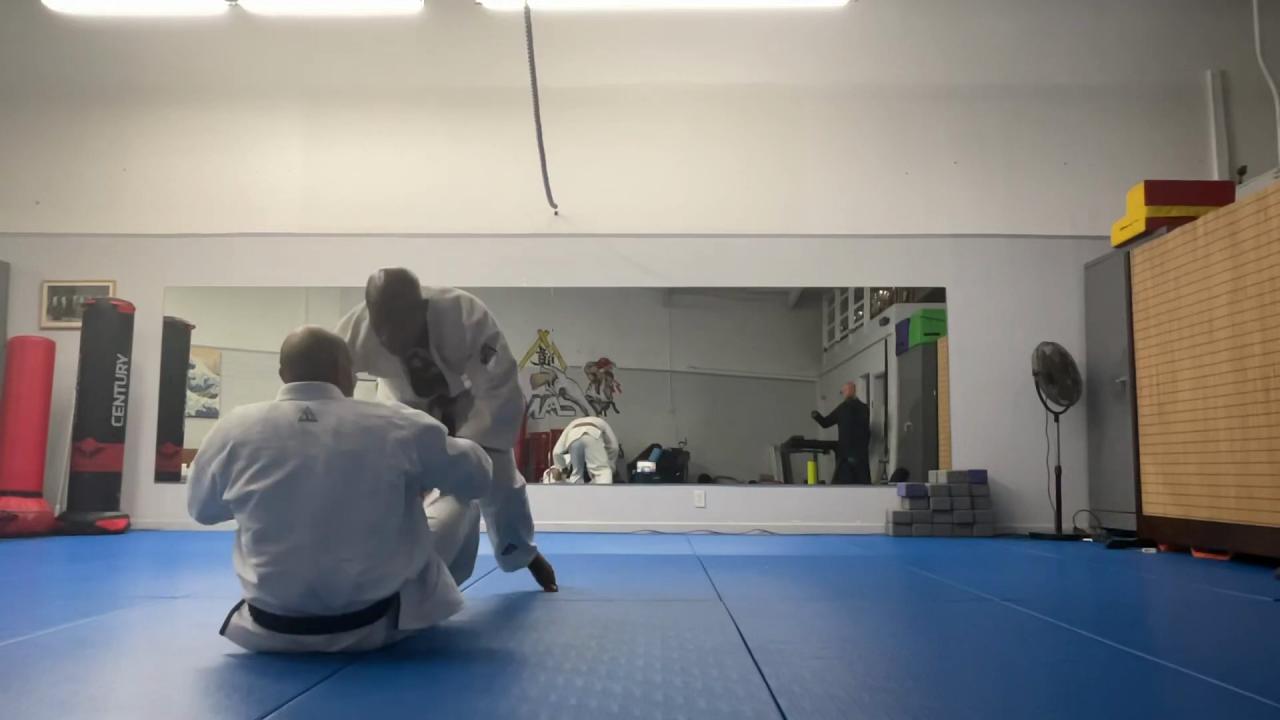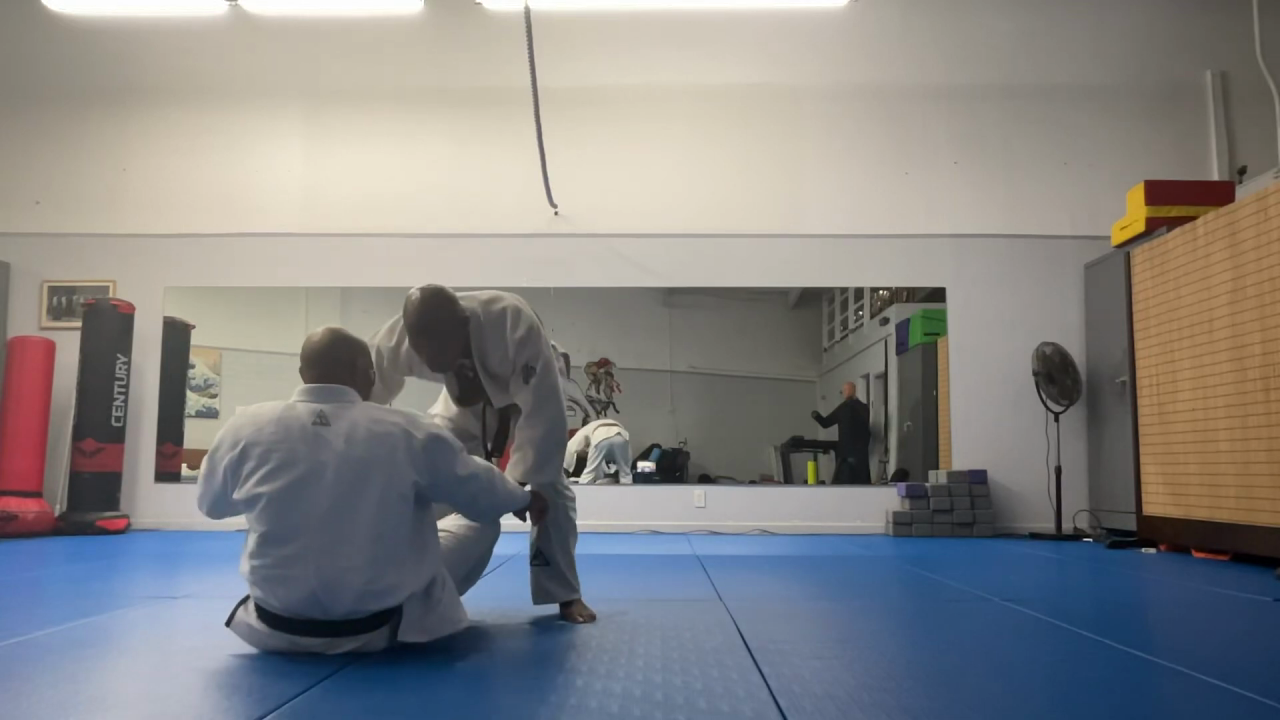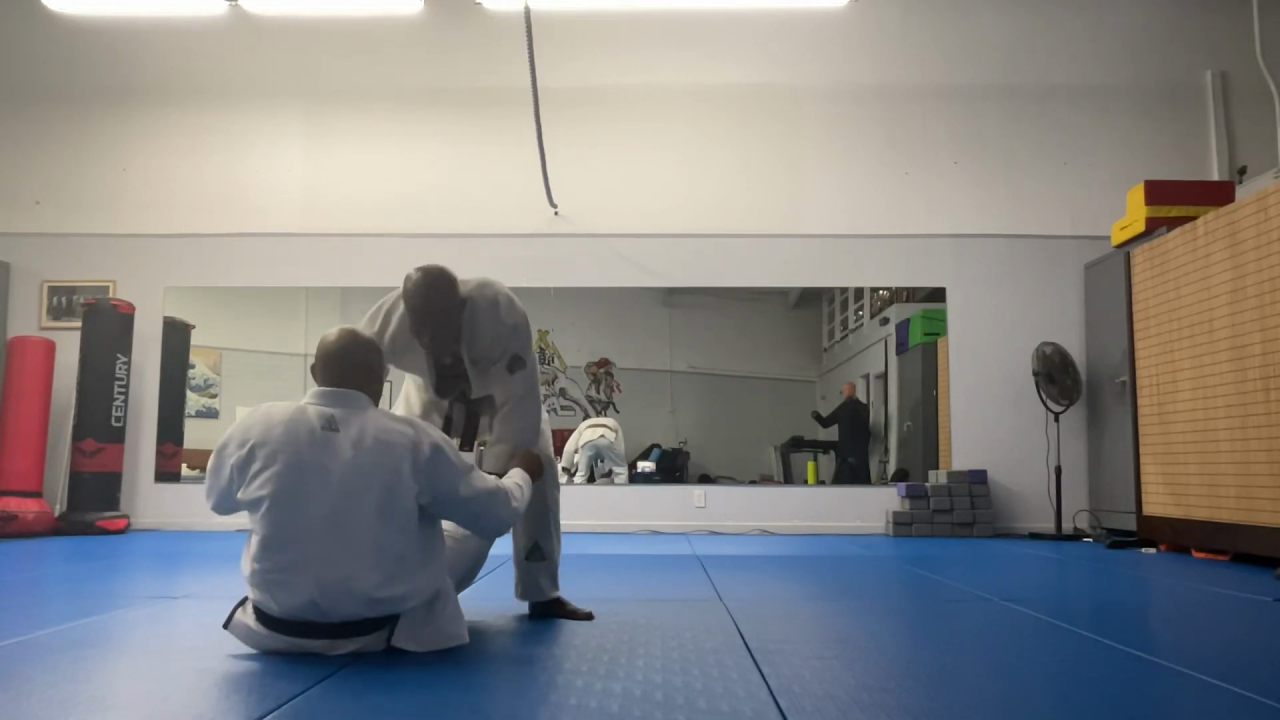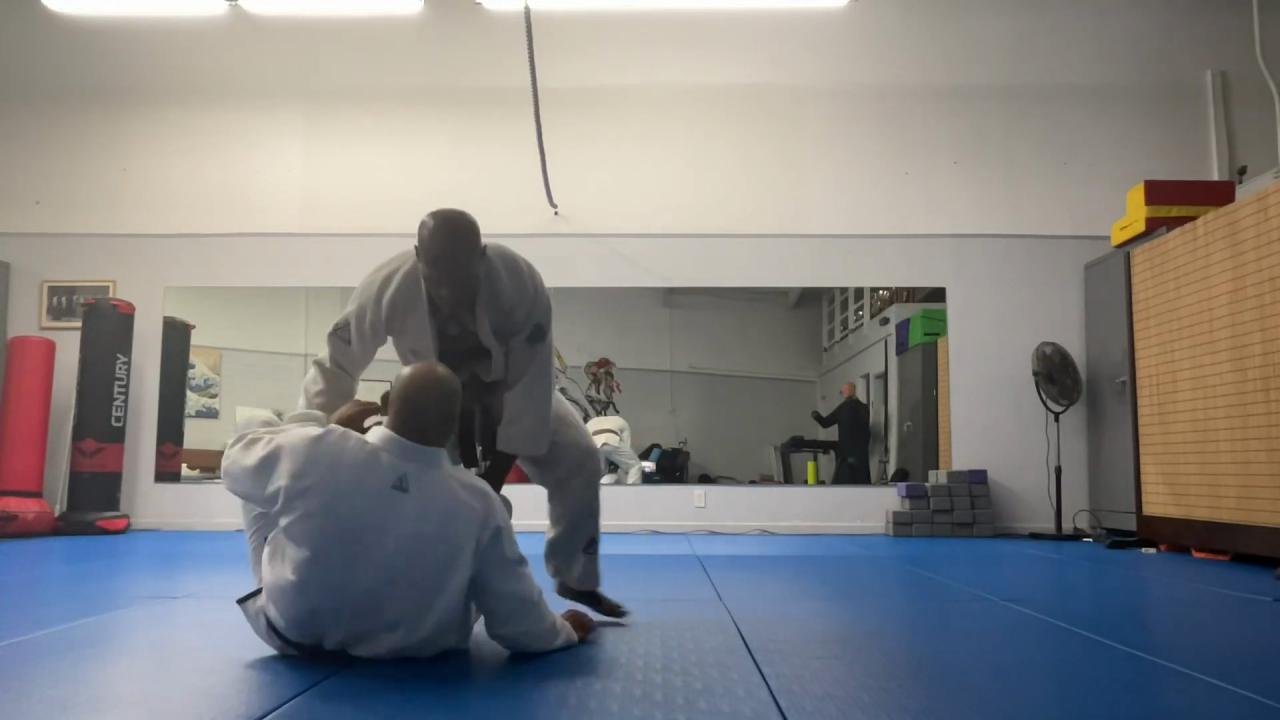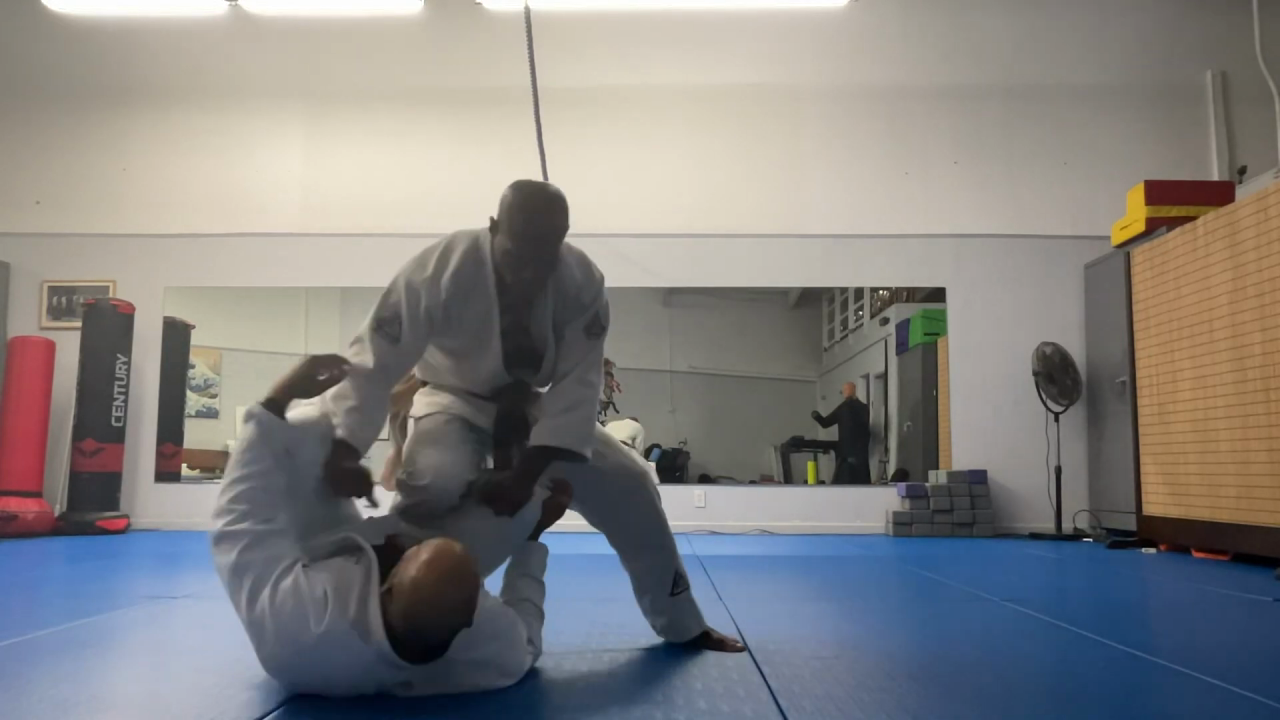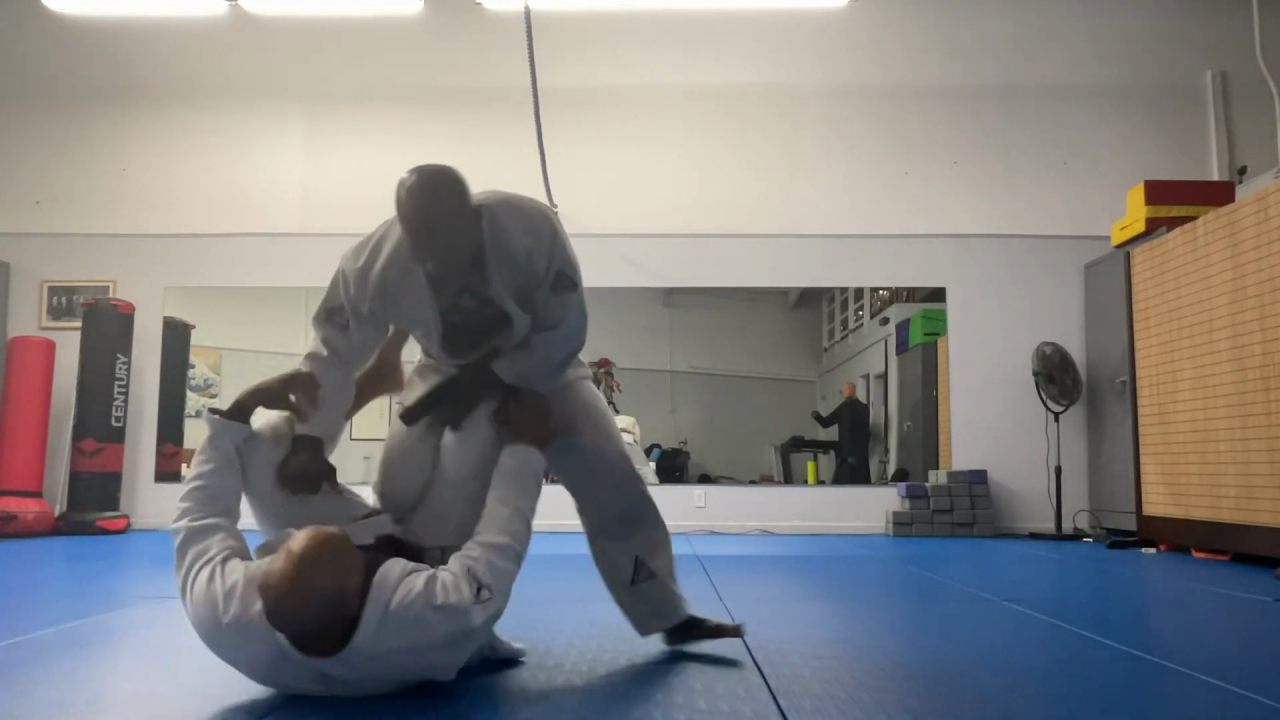
dt=0.7s
person 1, frame 1
left shoulder: (466, 315)
right shoulder: (354, 331)
left elbow: (503, 388)
left hip: (469, 402)
right hip: (407, 407)
left knee: (499, 484)
left ankle: (524, 552)
person 1, frame 2
left shoulder: (514, 325)
right shoulder: (399, 338)
left elbow: (545, 415)
left wrist: (514, 486)
left hip: (532, 392)
right hip: (465, 402)
left knee: (548, 486)
left ankle: (566, 594)
person 1, frame 3
left shoulder: (502, 315)
right shoulder: (385, 322)
left elbow: (518, 404)
left hip: (500, 390)
right hip: (431, 395)
left ankle: (541, 593)
person 1, frame 4
left shoulder: (518, 281)
right shoulder: (384, 289)
left elbow: (530, 380)
right elbow: (337, 363)
left wrist: (497, 471)
left hip: (509, 386)
left knee: (579, 460)
left ankle: (575, 576)
person 1, frame 5
left shoulder: (582, 281)
right shoulder: (437, 271)
left elbow: (577, 384)
right elbow: (373, 364)
left wrist: (527, 473)
right wrist: (345, 450)
left hip: (535, 404)
right hip: (454, 400)
left knee: (628, 488)
right knee: (433, 484)
left ankle: (684, 624)
person 1, frame 6
left shoulder: (529, 228)
right shoulder: (371, 264)
left elbow: (563, 333)
right elbow: (333, 354)
left wrist: (481, 385)
right wrist: (307, 444)
left hip: (542, 363)
right hip: (449, 373)
left knee: (607, 474)
right knee: (406, 488)
left ankle: (669, 616)
person 2, frame 1
left shoulder: (235, 429)
right shoulder: (396, 425)
left elbow: (202, 509)
right elbow: (475, 475)
left hip: (274, 628)
right hip: (374, 623)
right knee: (458, 503)
person 2, frame 2
left shoulder: (249, 428)
right shoulder: (408, 432)
left elbow: (212, 503)
right elbow: (483, 492)
right wrist: (527, 500)
left hip: (279, 627)
right hip: (381, 625)
right knee: (480, 524)
person 2, frame 3
left shoulder: (257, 427)
right shoulder: (415, 441)
left elbow: (219, 497)
right elbow: (495, 513)
right wrist: (521, 474)
left hip: (281, 629)
right hip: (387, 630)
right knee: (471, 538)
person 2, frame 4
left shoulder: (315, 451)
right shoulder: (478, 506)
left elbow: (238, 462)
right elbow: (517, 620)
left wrist: (328, 427)
right wrist: (566, 632)
left hip: (292, 633)
right hip: (404, 649)
person 2, frame 5
left shoulder: (294, 626)
right shoulder: (496, 657)
left elbow: (239, 523)
left wrist: (275, 404)
right wrist: (531, 537)
left knee: (305, 433)
person 2, frame 6
left shoulder: (222, 612)
right shoulder: (432, 620)
left elbow: (199, 516)
right elbow: (493, 556)
left wrist: (241, 407)
right wrist: (525, 447)
left knee: (268, 448)
